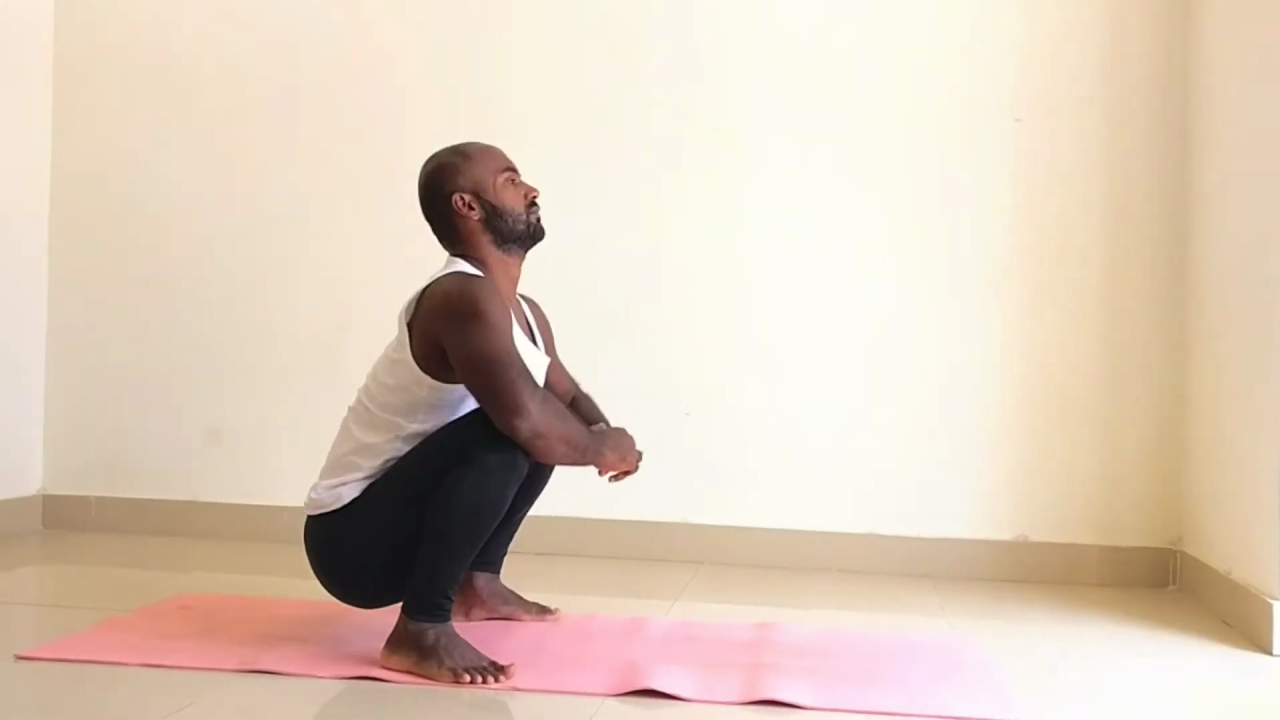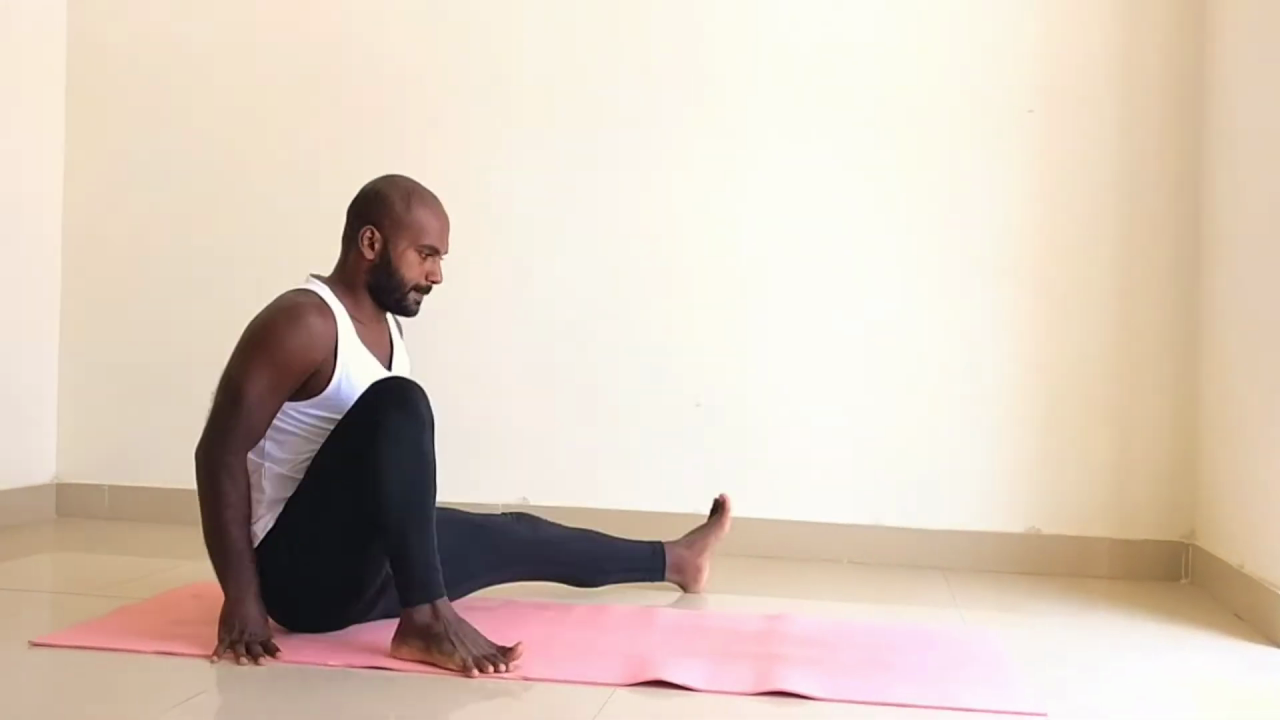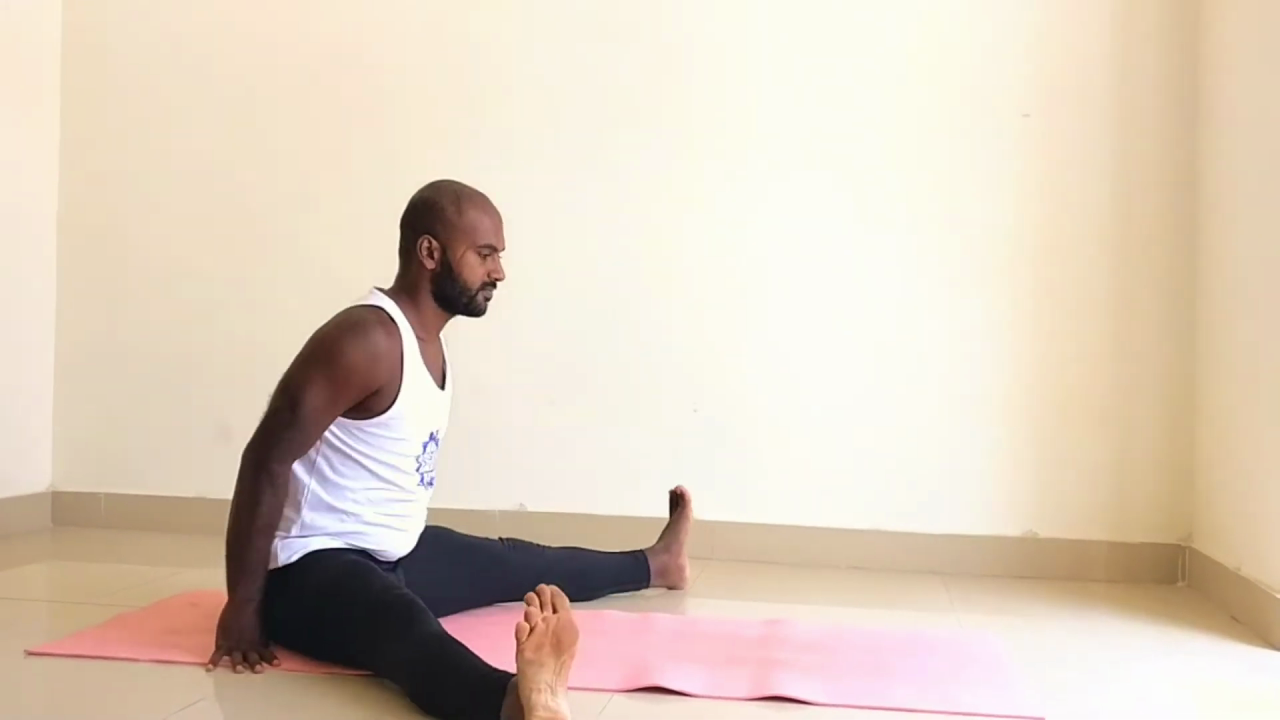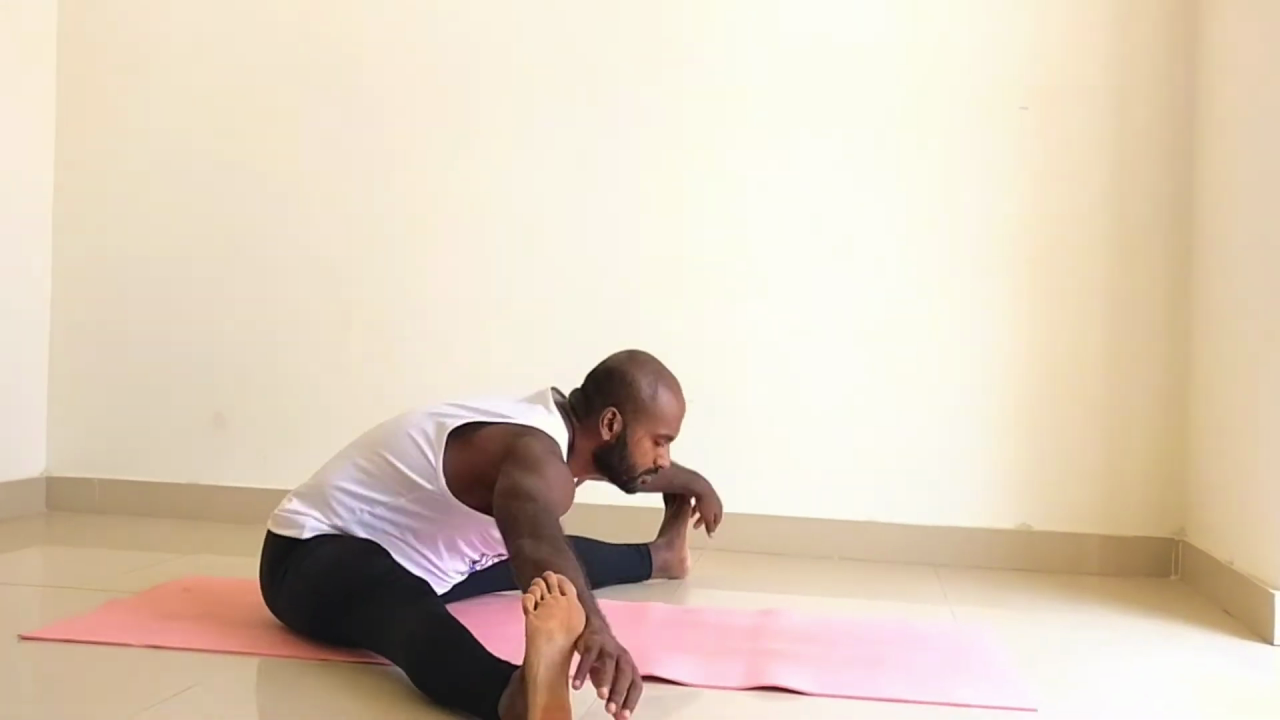
dt=0.3s
person 1, frame 1
left shoulder: (524, 316)
right shoulder: (467, 298)
left elbow: (572, 402)
right elbow: (522, 418)
left wrist: (602, 440)
right wrist: (602, 448)
left hip: (399, 528)
right hip: (351, 539)
left knee: (548, 429)
right knee: (502, 438)
left ankle: (475, 583)
right ankle: (419, 630)
person 1, frame 2
left shoulder: (382, 325)
right shoulder: (304, 322)
right elbow: (219, 454)
right wrist: (241, 597)
left hip: (360, 560)
right hip: (304, 566)
left knee: (518, 537)
right knee: (403, 402)
left ankle: (669, 560)
right ankle: (430, 620)
person 1, frame 3
left shoulder: (422, 336)
right shoulder: (372, 339)
right elbow: (267, 458)
right wrist: (245, 603)
left hip: (387, 555)
right hip: (304, 572)
left knee: (511, 564)
right knee: (402, 623)
left ankle: (651, 566)
person 1, frame 4
left shoulder: (568, 424)
right shoulder: (536, 455)
right elbow: (535, 550)
left wrist: (688, 483)
right wrist: (595, 629)
left hip: (391, 543)
right hip: (313, 553)
right knee: (410, 606)
left ankle: (655, 559)
